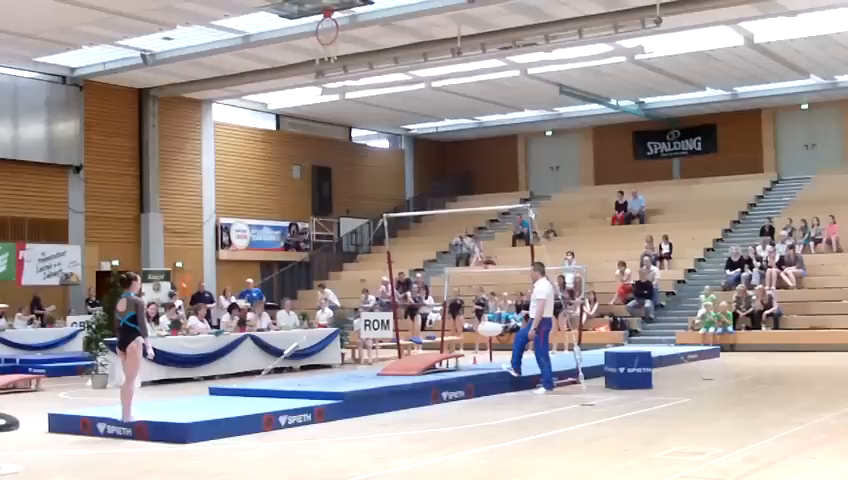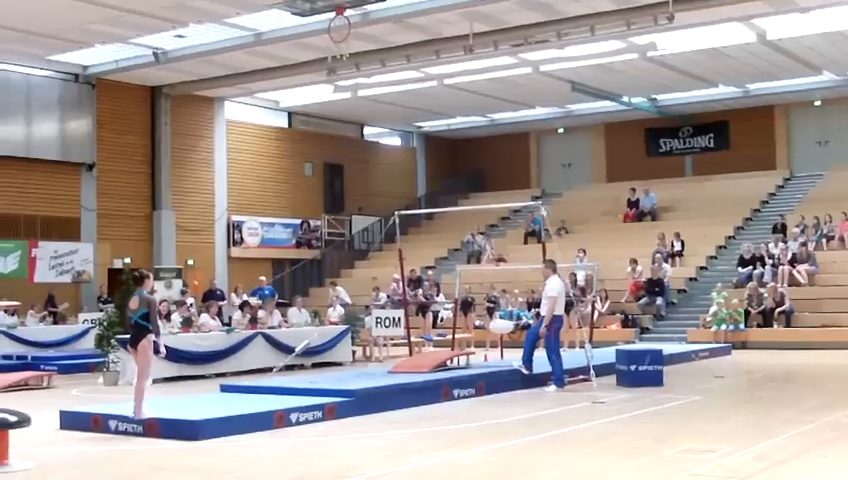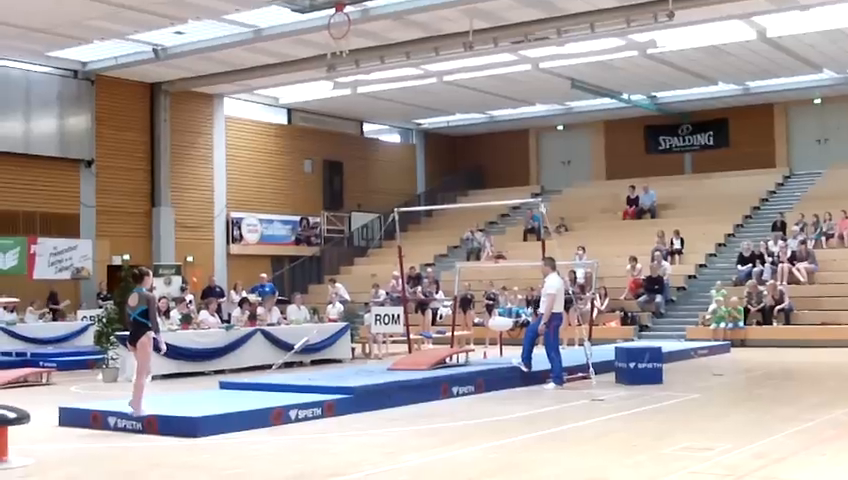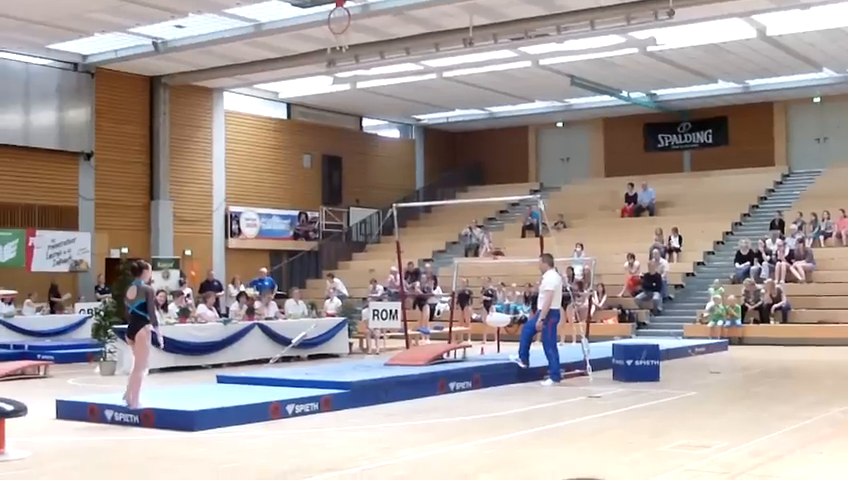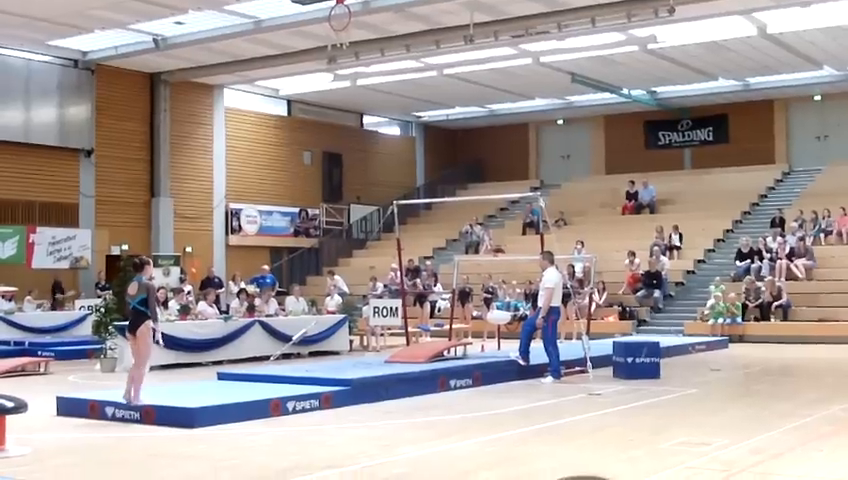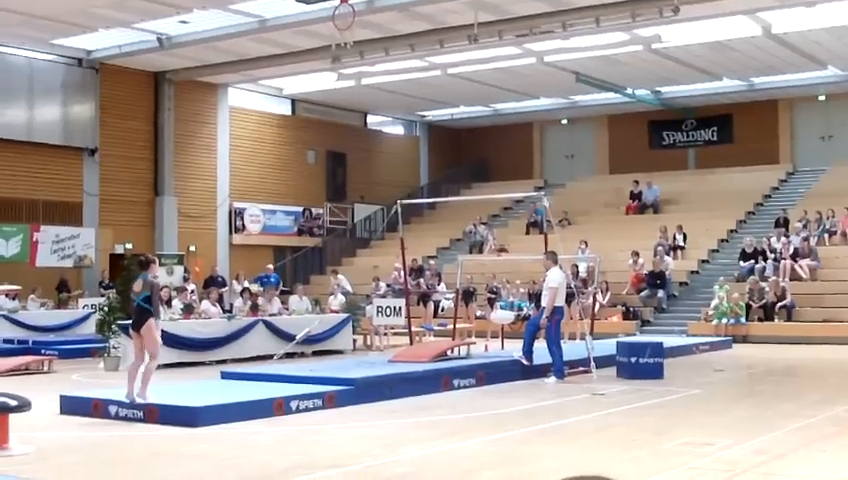
dt=0.1s
person 1, frame 1
left shoulder: (119, 302)
right shoulder: (137, 301)
left elbow: (118, 326)
right elbow: (141, 325)
right wrist: (148, 345)
left hip: (121, 342)
right hip: (133, 342)
left knee: (127, 379)
right knee: (130, 381)
left ankle: (125, 413)
right ankle: (127, 416)
person 1, frame 2
left shoulder: (131, 300)
right shoulder: (150, 299)
left elbow: (130, 323)
right elbow: (153, 323)
right wrist: (160, 343)
left hip: (133, 339)
right hip: (144, 339)
left knee: (142, 376)
right knee: (142, 378)
left ankle: (137, 409)
right ankle: (139, 413)
person 1, frame 3
left shoulder: (130, 297)
right shoulder: (149, 296)
left elbow: (129, 321)
right elbow: (153, 320)
right wrist: (160, 340)
left hip: (132, 337)
right hip: (143, 337)
left knee: (144, 371)
right knee: (142, 374)
left ankle: (134, 402)
right ankle: (137, 410)
person 1, frame 4
left shoulder: (129, 290)
right shoulder: (147, 289)
left elbow: (128, 314)
right elbow: (151, 313)
right wrist: (158, 333)
left hip: (130, 330)
right hip: (142, 330)
left knee: (139, 366)
right knee: (139, 368)
left ankle: (129, 396)
right ankle: (134, 403)
person 1, frame 5
left shoulder: (130, 286)
right shoulder: (148, 285)
left elbow: (129, 309)
right elbow: (152, 309)
right wrist: (158, 330)
left hip: (131, 326)
right hip: (143, 325)
left knee: (138, 362)
right knee: (144, 362)
left ankle: (128, 393)
right ankle: (135, 396)
person 1, frame 6
left shoulder: (136, 283)
right shoulder: (153, 283)
left elbow: (135, 307)
right elbow: (155, 306)
right wrist: (157, 327)
left hip: (135, 323)
right hip: (146, 322)
left knee: (138, 360)
right knee: (154, 358)
left ankle: (130, 393)
right ankle: (142, 391)
person 2, frame 1
left shoulder: (542, 286)
right shoulder: (543, 285)
left elbow: (540, 310)
left wrist: (533, 328)
left hip: (541, 322)
right hip: (536, 321)
left knee: (541, 355)
right knee: (519, 337)
left ankle: (547, 385)
right ankle: (515, 367)
person 2, frame 2
left shoulder: (553, 284)
right shoulder: (555, 282)
left elbow: (551, 308)
left wrist: (544, 326)
left hip: (552, 320)
right hip: (548, 318)
left knee: (552, 352)
right knee: (531, 335)
left ankle: (558, 383)
right ankle: (526, 365)
person 2, frame 3
left shoulder: (552, 281)
right shoulder: (555, 279)
left elbow: (550, 305)
left wrist: (543, 323)
right wrist: (542, 320)
left hip: (551, 317)
right hip: (548, 316)
left knee: (552, 349)
right knee: (530, 332)
left ankle: (557, 380)
right ankle: (525, 362)
person 2, frame 4
left shoulder: (550, 278)
right shoulder: (553, 276)
left elbow: (548, 302)
left wrist: (540, 319)
right wrist: (540, 317)
left hip: (549, 314)
right hip: (546, 312)
left knee: (549, 346)
right knee: (527, 329)
left ankle: (555, 377)
right ankle: (523, 359)
person 2, frame 5
left shoulder: (550, 275)
right shoulder: (553, 274)
left elbow: (548, 299)
left wrist: (541, 317)
right wrist: (540, 314)
left hip: (549, 311)
right hip: (545, 310)
left knee: (549, 343)
right knee: (527, 326)
left ankle: (555, 374)
right ankle: (523, 356)
person 2, frame 6
left shoulder: (554, 275)
right shoulder: (557, 274)
left elbow: (552, 299)
left wrist: (545, 316)
right wrist: (543, 314)
left hip: (553, 311)
right hip: (548, 309)
left knee: (553, 343)
right knee: (530, 325)
left ankle: (558, 374)
right ankle: (526, 356)
